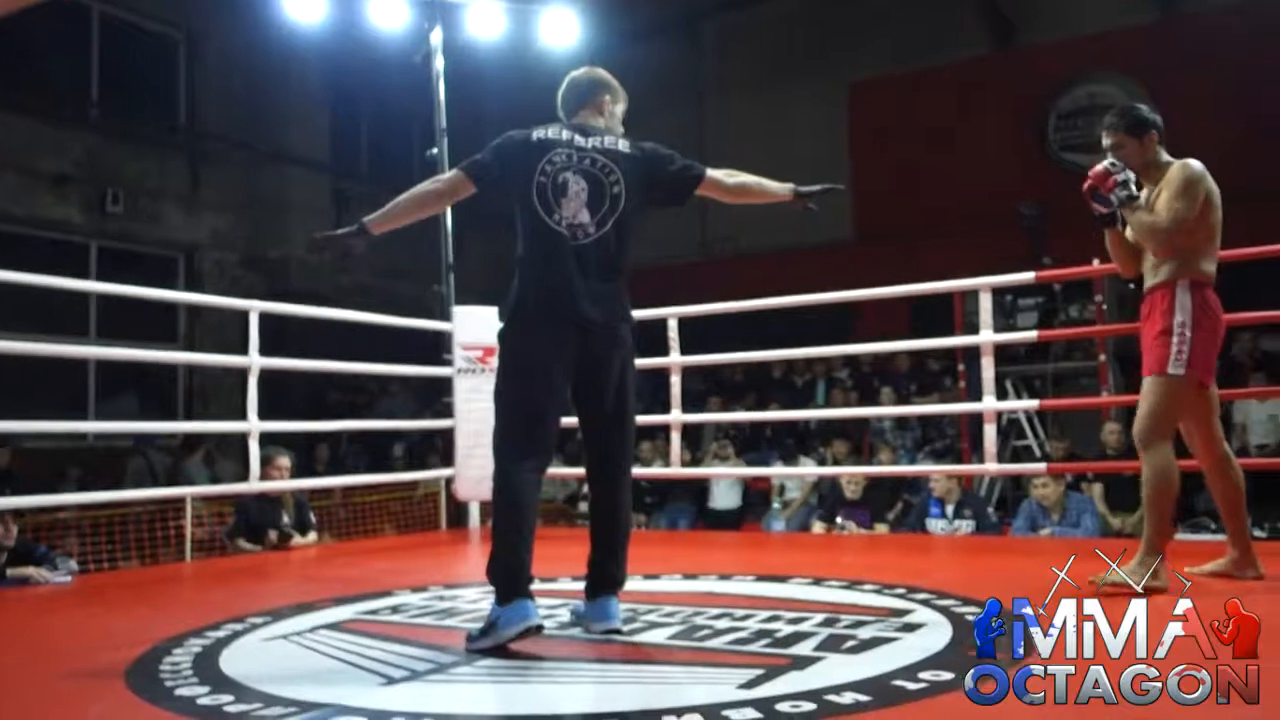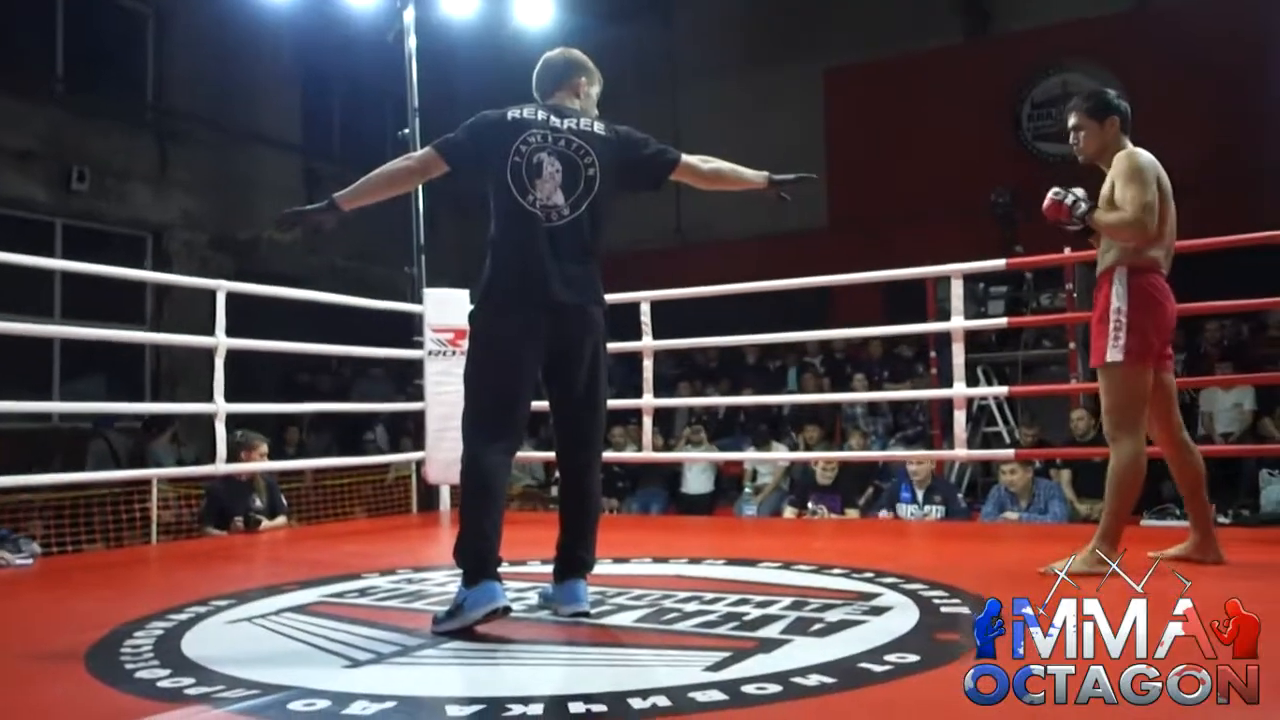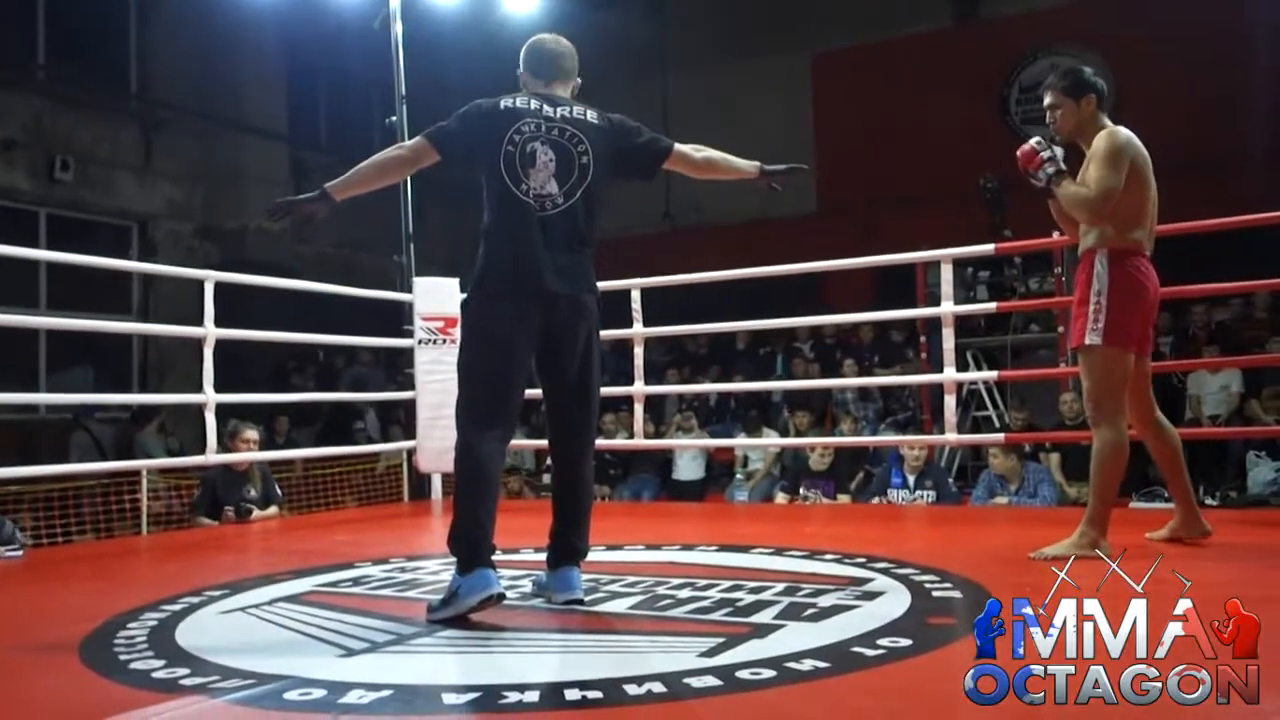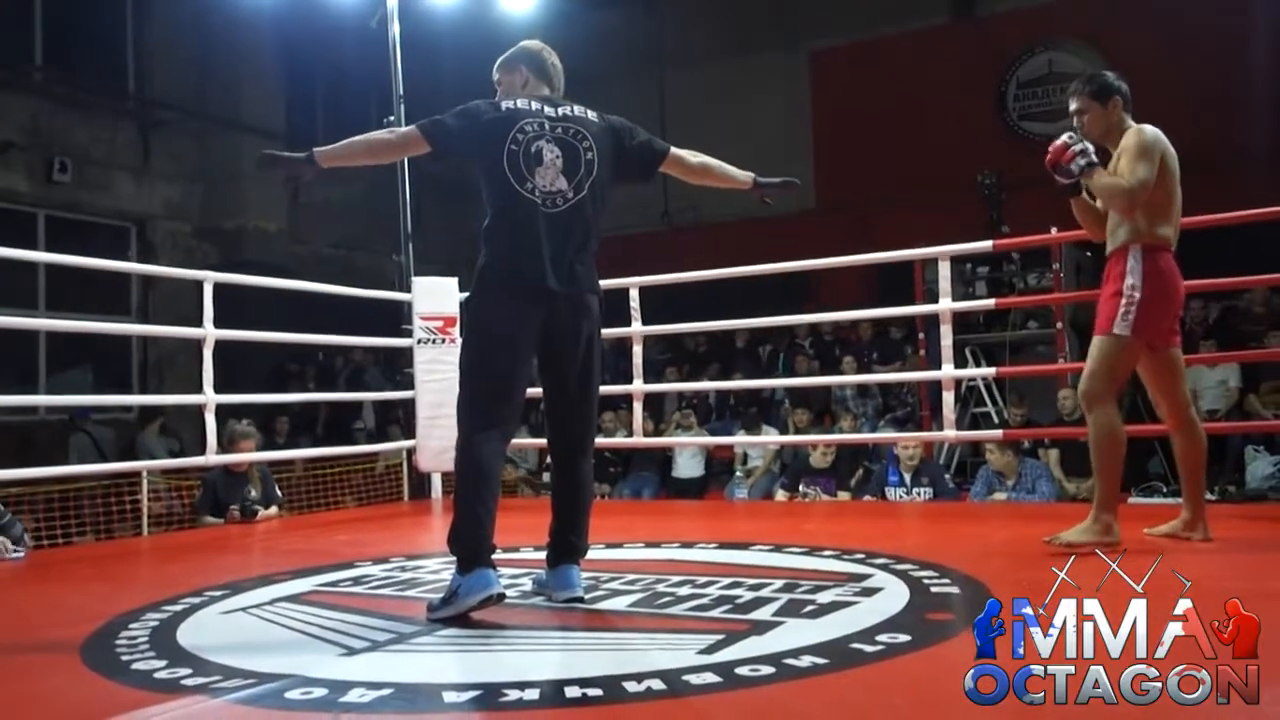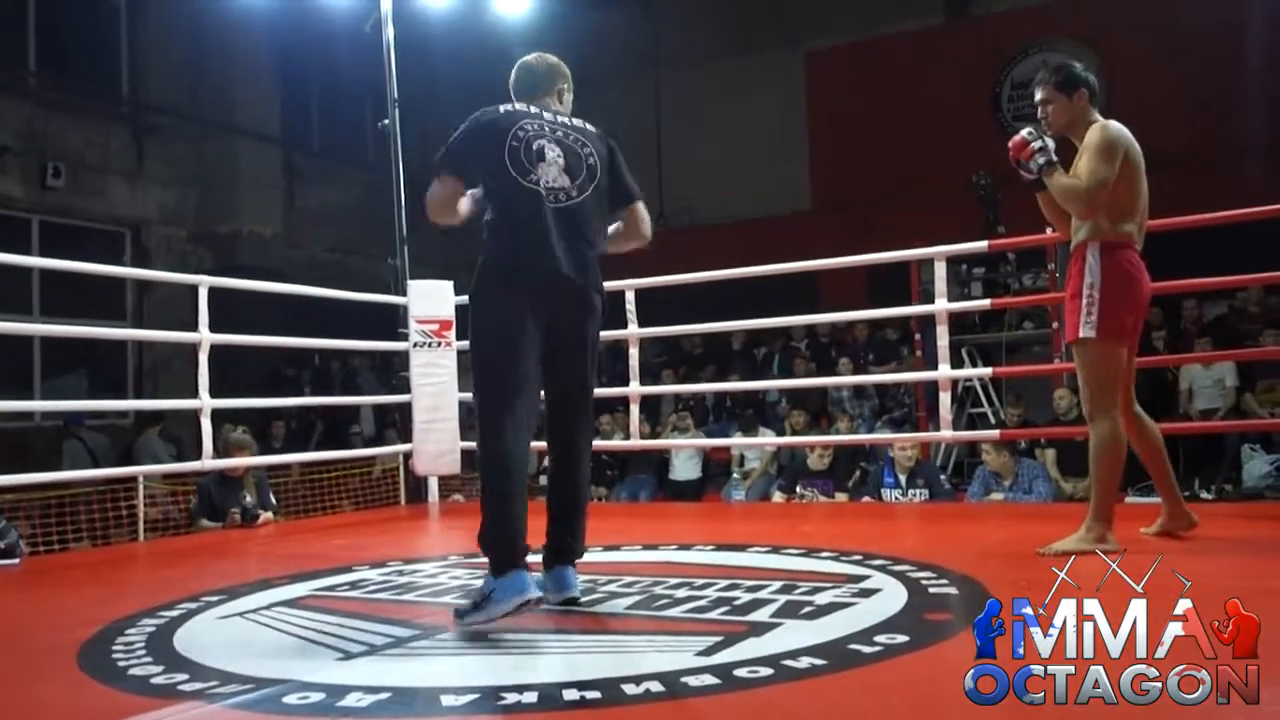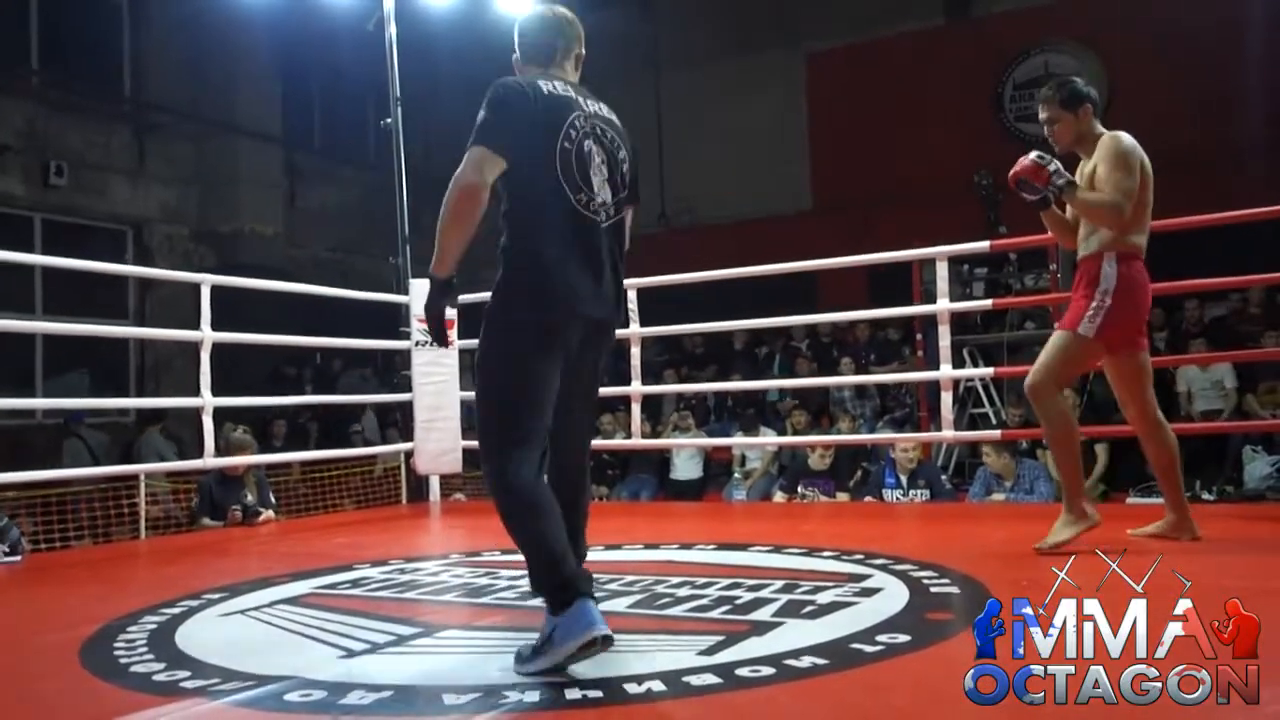
dt=0.5s
person 1, frame 1
left shoulder: (521, 146)
right shoulder: (637, 158)
left elbow: (442, 190)
right elbow: (727, 184)
left wrist: (364, 230)
right wrist: (795, 192)
left hip: (537, 323)
right hip: (605, 327)
left knee: (520, 458)
right knee: (610, 463)
left ankle: (513, 600)
right ankle: (603, 597)
person 1, frame 2
left shoulder: (497, 126)
right shoulder: (613, 141)
left elbow: (413, 167)
right elbow: (701, 170)
left wrist: (334, 205)
right wrist: (768, 181)
left hip: (510, 305)
right hip: (578, 310)
left knee: (490, 439)
right knee: (580, 447)
left ankle: (481, 581)
right ankle: (572, 580)
person 1, frame 3
left shoulder: (489, 115)
right shoulder: (605, 128)
left elbow: (405, 157)
right elbow: (693, 159)
left wrist: (326, 195)
right wrist: (760, 171)
left hip: (503, 294)
right hip: (572, 298)
left knee: (483, 427)
right knee: (573, 434)
left ankle: (475, 570)
right ankle: (566, 568)
person 1, frame 4
left shoulder: (487, 118)
right shoulder: (604, 129)
left elbow: (396, 142)
right elbow: (686, 163)
left wrist: (312, 159)
right wrist: (755, 182)
left hip: (506, 294)
right hip: (575, 297)
left knee: (484, 426)
right knee: (573, 433)
left ankle: (475, 568)
right ankle: (565, 566)
person 1, frame 5
left shoulder: (487, 124)
right shoulder: (596, 140)
left elbow: (440, 207)
right elbow: (638, 231)
left wrist: (472, 203)
left hip: (511, 283)
right hip: (579, 289)
left knee: (506, 420)
right knee: (571, 429)
left ankle: (509, 568)
right ankle: (561, 567)
person 1, frame 6
left shoulder: (514, 96)
right shoulder: (612, 123)
left elbow: (472, 184)
left wrist: (440, 279)
left hip: (535, 299)
right hip: (600, 305)
left knee: (510, 450)
right knee: (566, 444)
left ankle: (573, 608)
right ankle: (568, 579)
person 2, frame 1
left shoulder: (1186, 173)
right shoulder: (1150, 190)
left elbow: (1162, 239)
right elbow: (1130, 265)
left wrist: (1125, 197)
right wrist: (1108, 214)
left hip: (1184, 309)
right hip: (1166, 312)
left knee: (1151, 434)
right knee: (1208, 443)
left ankle: (1150, 559)
right ankle: (1242, 555)
person 2, frame 2
left shoulder: (1131, 160)
right shoulder: (1127, 171)
left elbow: (1141, 228)
left wrist: (1085, 211)
right wrist: (1085, 224)
left hip: (1129, 296)
right hip: (1144, 297)
left knee: (1123, 430)
right knee: (1168, 430)
left ankle: (1104, 550)
right ankle: (1203, 539)
person 2, frame 3
left shoulder: (1113, 139)
right shoulder: (1105, 150)
left elbow: (1095, 210)
right elbow: (1079, 228)
left wrist: (1055, 173)
right wrist: (1048, 182)
left hip: (1112, 276)
right hip: (1128, 277)
left knee: (1103, 413)
right knee: (1141, 411)
left ankle: (1091, 534)
right ankle: (1188, 518)
person 2, frame 4
left shoulder: (1143, 137)
right shoulder: (1125, 154)
left elbow: (1128, 199)
right elbow: (1101, 228)
left wrist: (1087, 166)
right wrist: (1073, 184)
left hip: (1140, 274)
right hip: (1146, 278)
left knee: (1095, 392)
right knee: (1176, 407)
left ankle: (1103, 519)
right ankle: (1194, 518)
person 2, frame 5
left shoulder: (1105, 133)
right shoulder: (1095, 145)
left elbow: (1087, 203)
right elbow: (1069, 222)
left wrist: (1047, 165)
right wrist: (1038, 178)
left hip: (1104, 269)
right hip: (1117, 272)
left knee: (1101, 408)
right knee: (1120, 406)
left ankle: (1098, 528)
right ankle: (1175, 509)
person 2, frame 6
left shoulder: (1117, 146)
right shoulder: (1090, 162)
left elbow: (1116, 214)
right elbow: (1072, 235)
left wrist: (1064, 185)
right wrist: (1042, 199)
left hip: (1112, 280)
right hip: (1109, 284)
left knee: (1041, 386)
right knee: (1142, 410)
left ankle: (1075, 507)
right ankle: (1179, 517)
